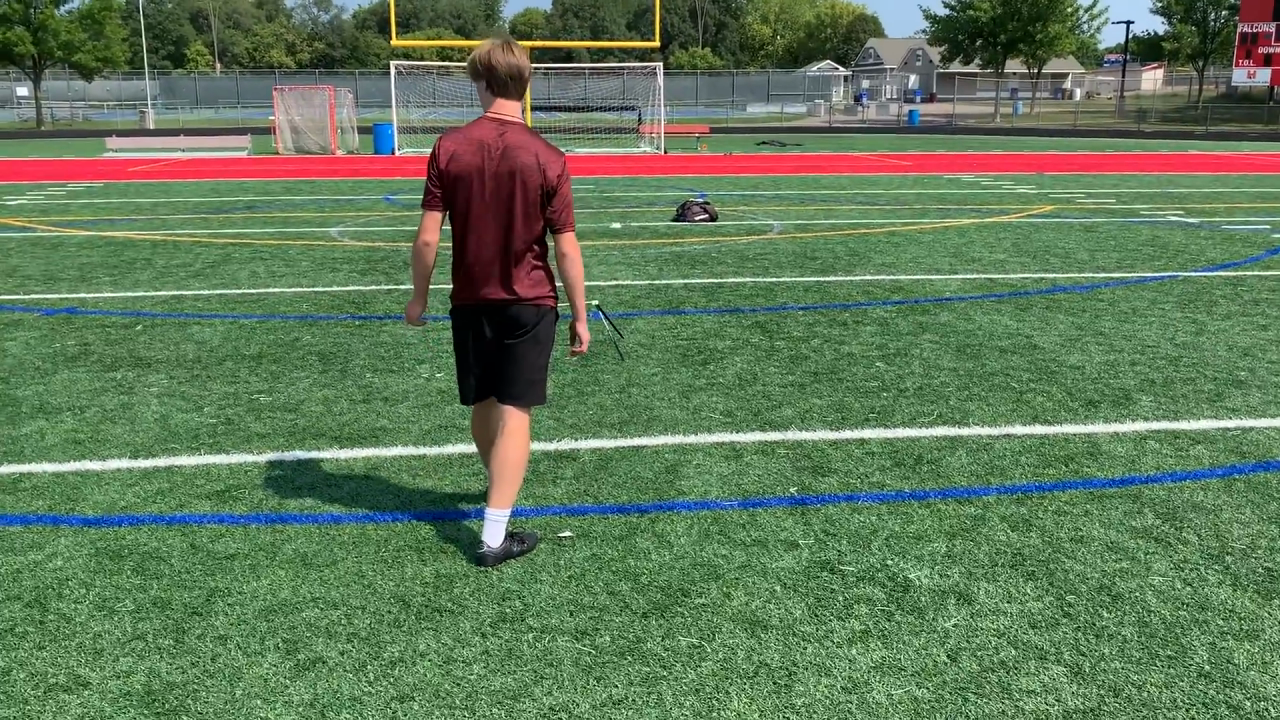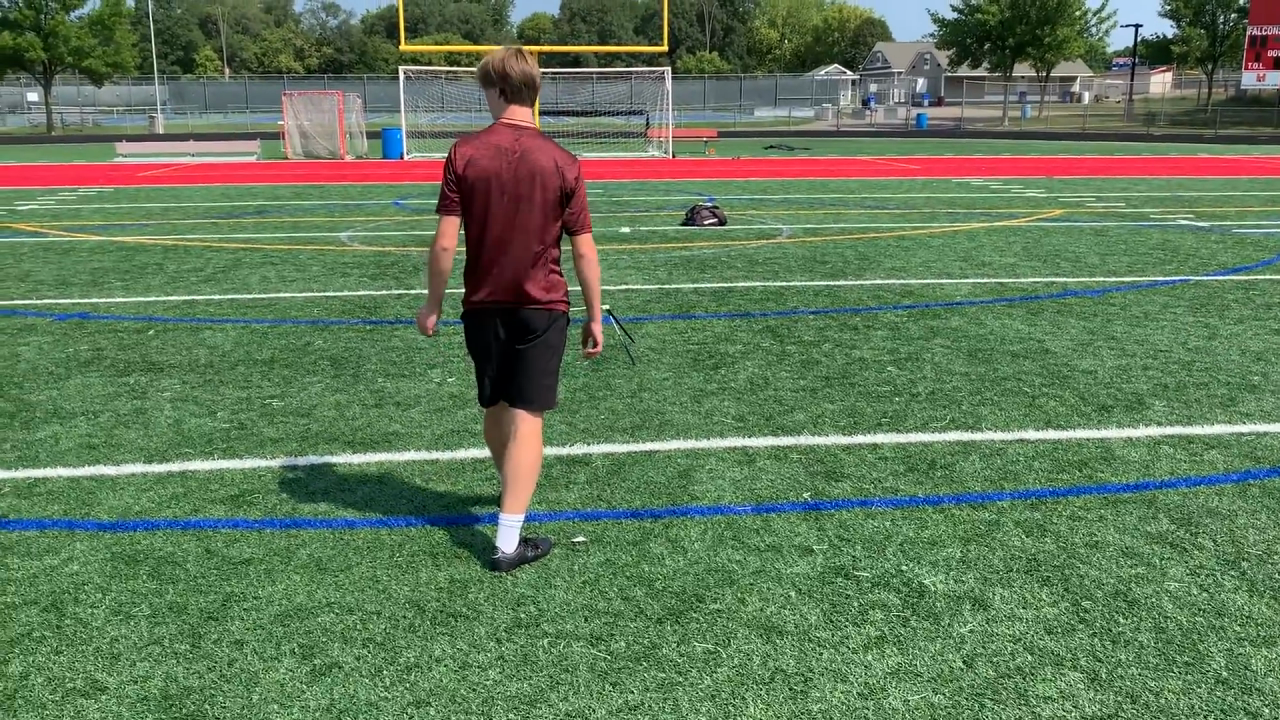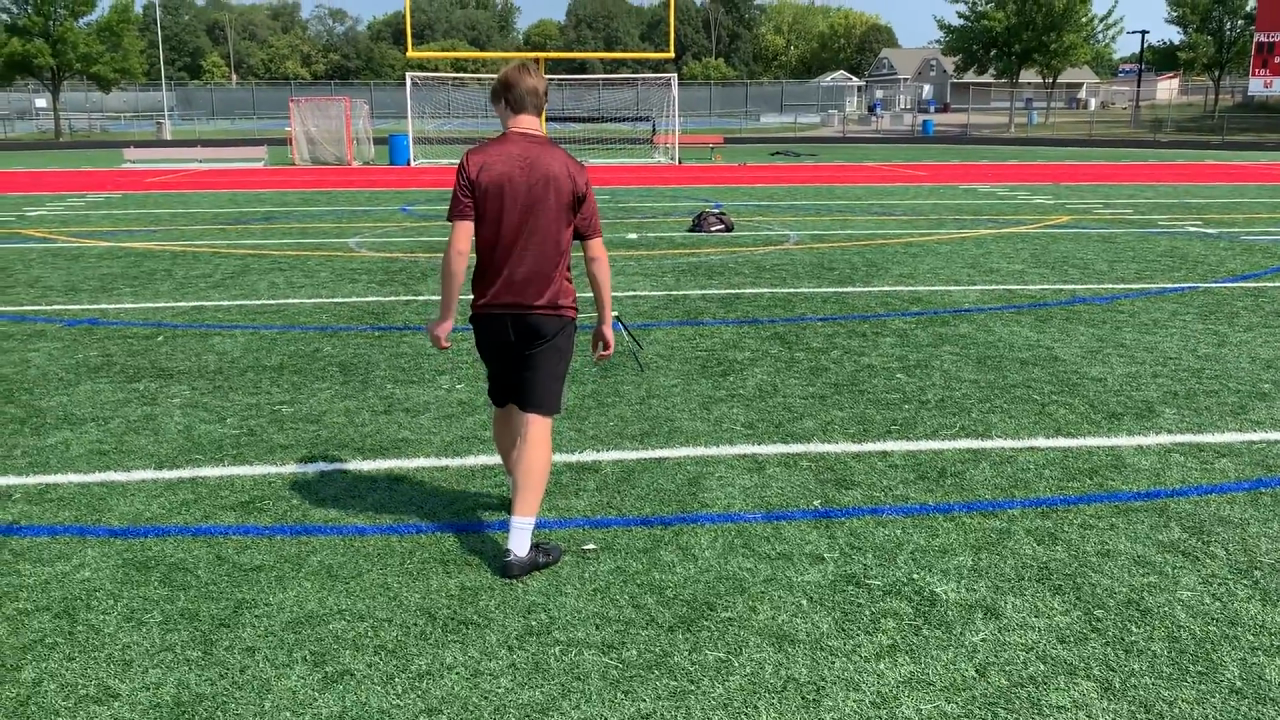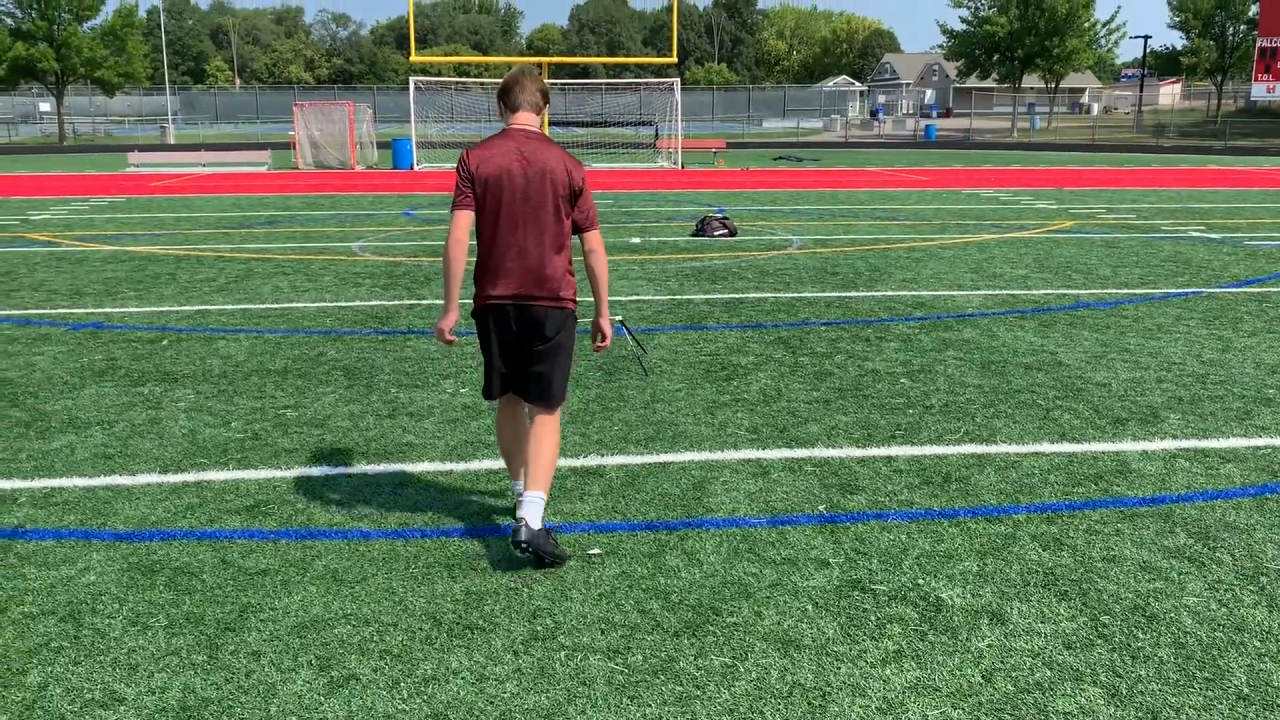
dt=0.2s
person 1, frame 1
left shoulder: (449, 147)
right shoulder: (547, 158)
left elbow: (427, 236)
right elbow: (566, 248)
left wrist: (419, 296)
right wrist: (579, 315)
left hip: (470, 302)
right hip: (529, 304)
left knee: (484, 404)
right knee: (513, 414)
left ankle: (497, 490)
right ankle: (494, 536)
person 1, frame 2
left shoulder: (464, 153)
right shoulder: (562, 163)
left elbow: (445, 242)
right elbow: (583, 249)
left wrist: (433, 305)
right wrist: (594, 316)
left hip: (483, 306)
right hip: (541, 308)
left knee: (496, 405)
right knee: (526, 419)
left ankle: (510, 492)
right ankle: (508, 542)
person 1, frame 3
left shoulder: (476, 162)
right shoulder: (570, 169)
left elbow: (459, 247)
right elbow: (595, 254)
left wrist: (447, 315)
right wrist: (605, 319)
left hip: (492, 309)
right hip: (550, 312)
left knee: (506, 407)
right knee: (535, 422)
left ankle: (520, 496)
right ankle: (519, 545)
person 1, frame 4
left shoulder: (476, 157)
right shoulder: (567, 164)
left elbow: (458, 238)
right elbow: (593, 246)
left wrist: (451, 306)
right wrist: (603, 311)
left hip: (495, 302)
right hip: (552, 304)
left knee: (508, 402)
right knee: (544, 414)
left ankle: (523, 497)
right ankle: (531, 519)
